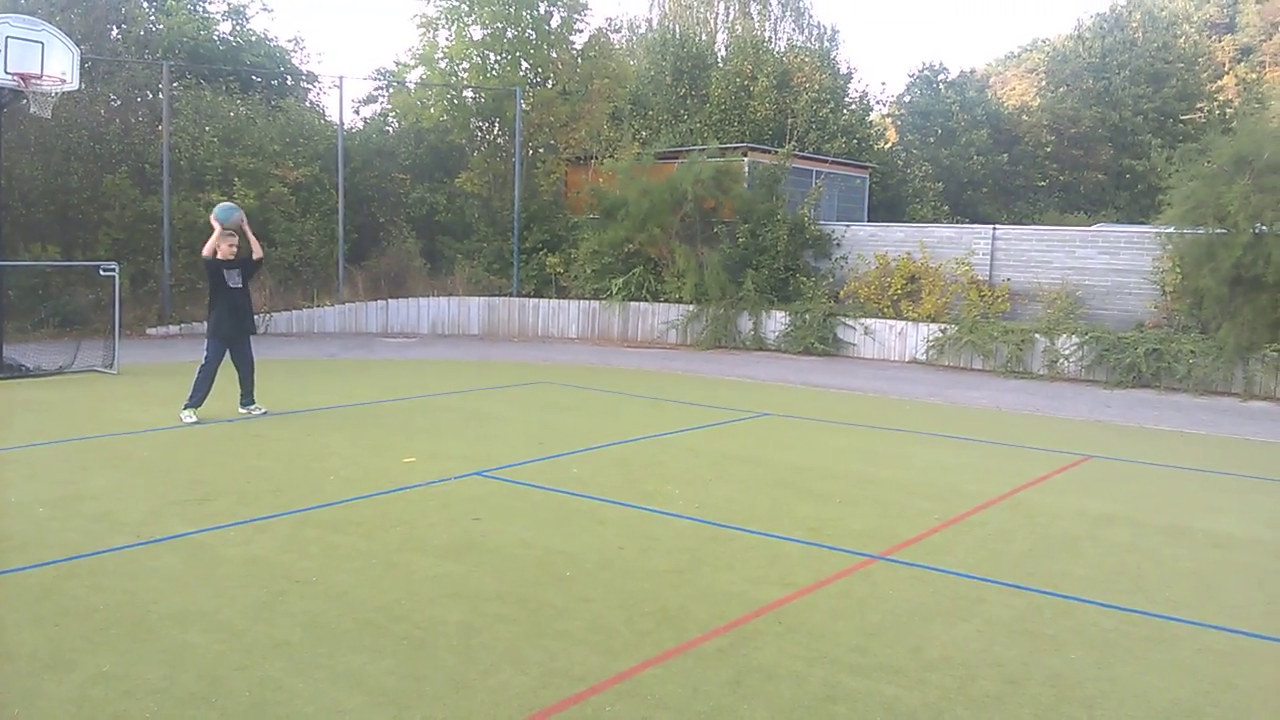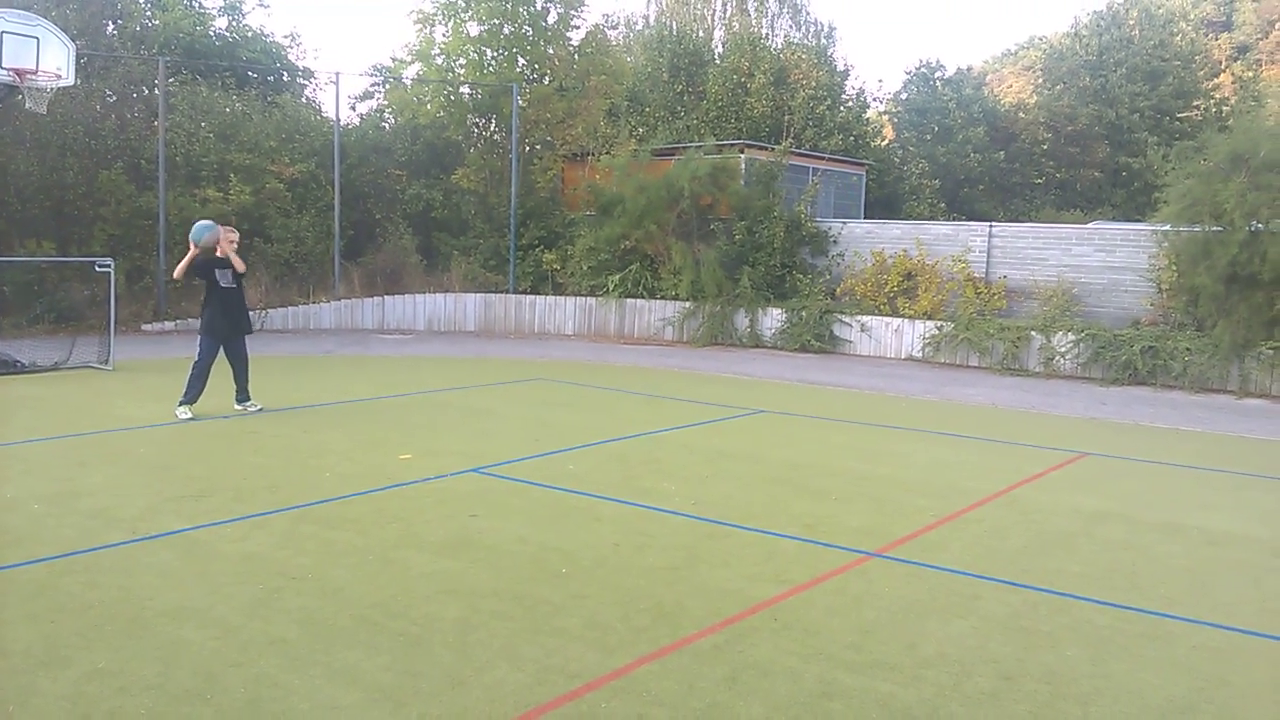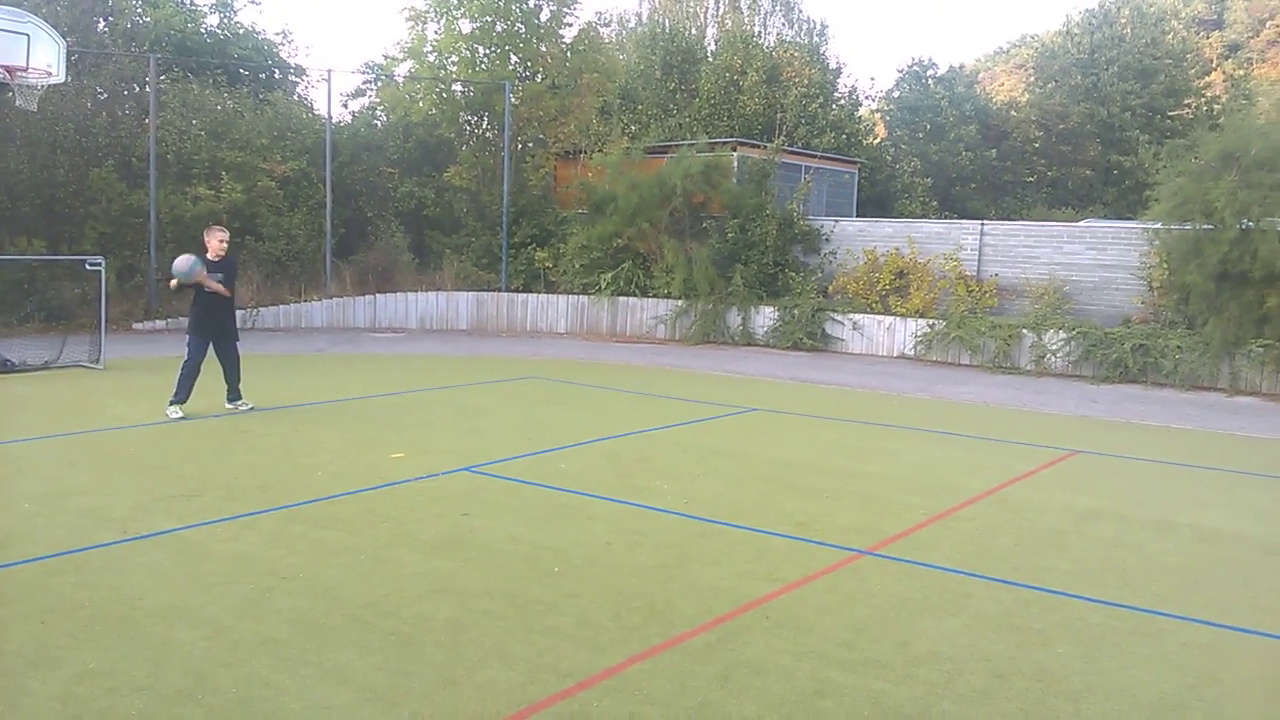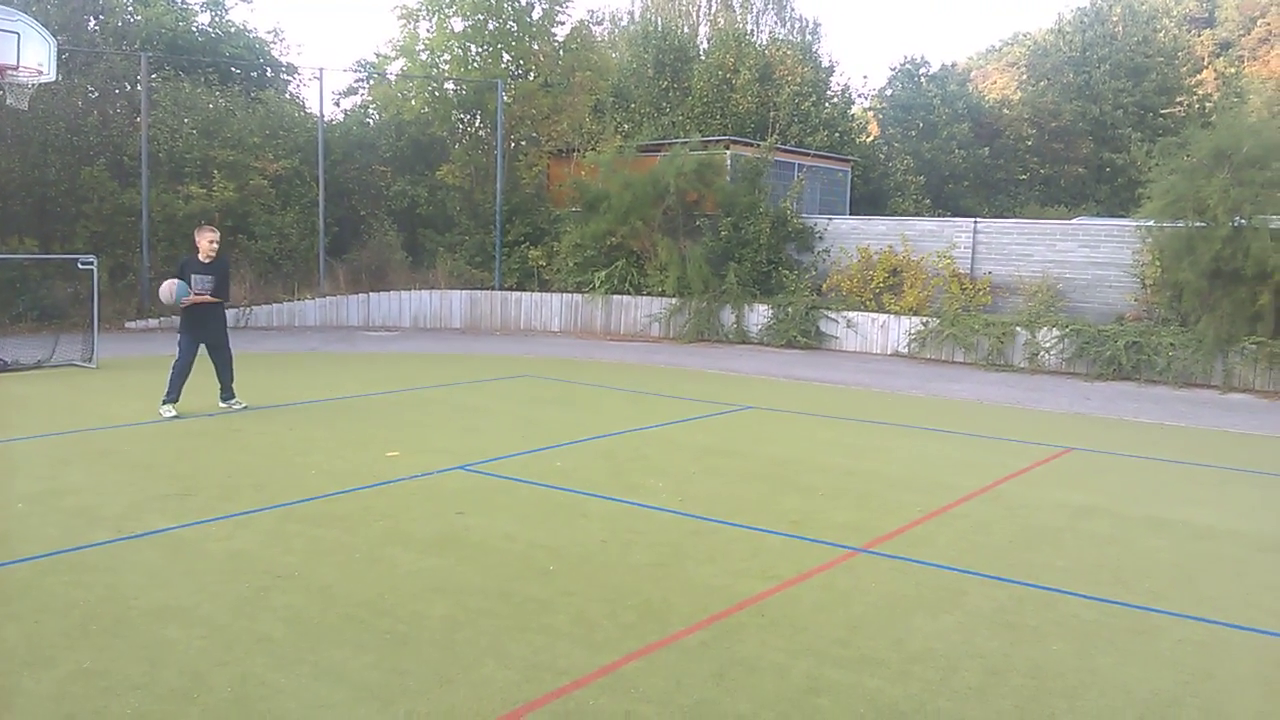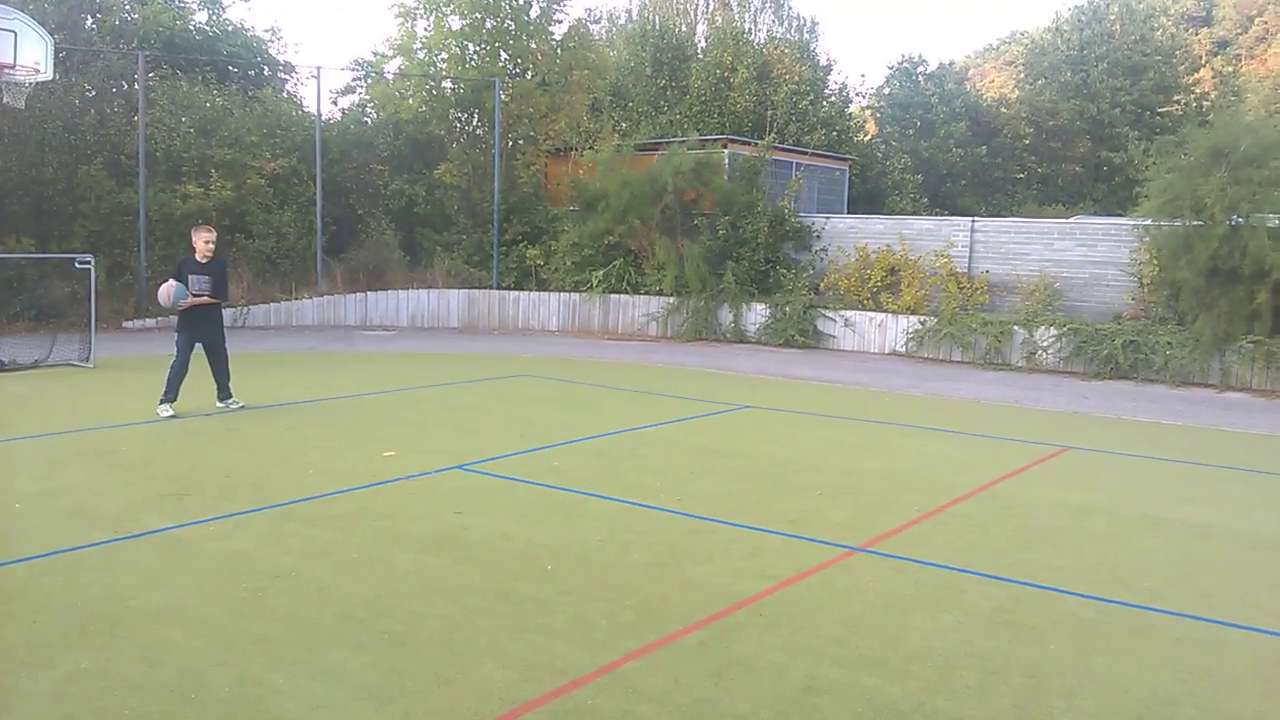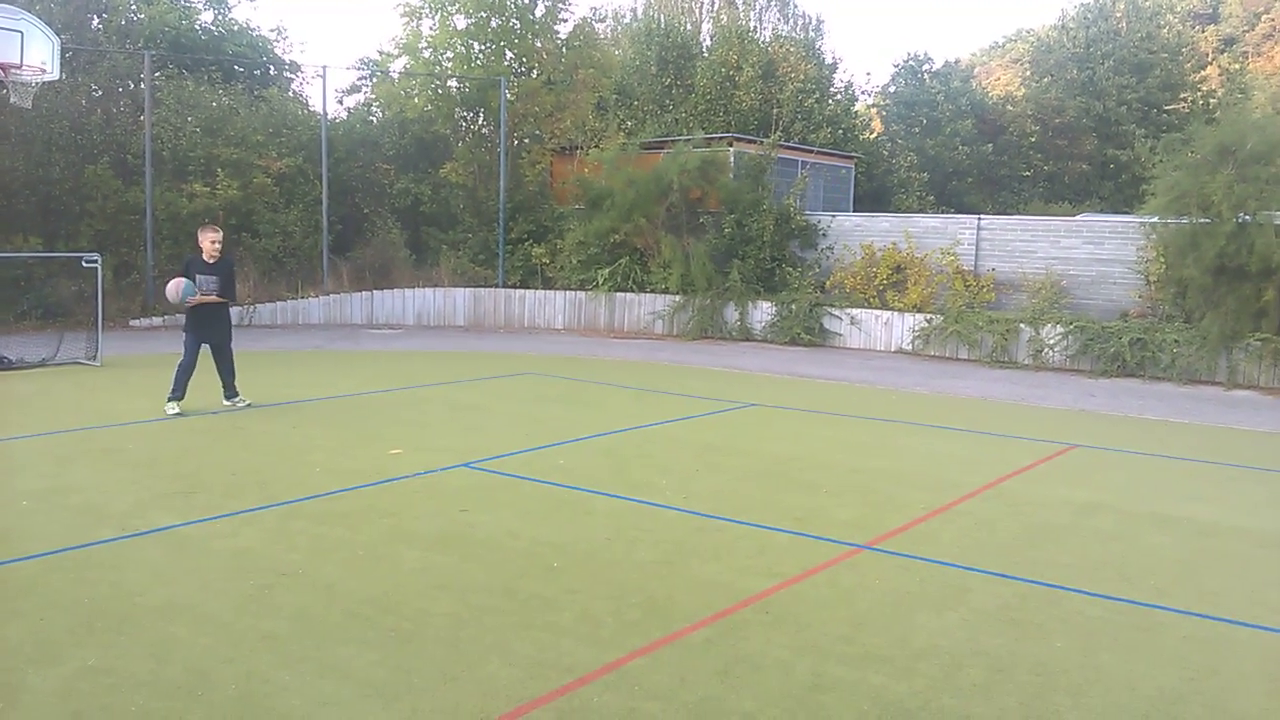
dt=0.1s
person 1, frame 1
left shoulder: (240, 264)
right shoulder: (213, 264)
left elbow: (258, 257)
right elbow: (205, 254)
left wrist: (247, 229)
right wrist: (218, 230)
left hip: (240, 324)
right hip: (219, 326)
left knee: (246, 363)
right knee: (209, 365)
left ankle: (247, 402)
right ankle: (190, 407)
person 1, frame 2
left shoulder: (235, 260)
right shoulder: (207, 261)
left elbow: (242, 270)
right elbow: (178, 275)
left wrist: (228, 251)
right wrist: (192, 253)
left hip: (235, 322)
right hip: (212, 323)
left knee: (240, 361)
right knee: (203, 363)
left ankle: (242, 399)
right ankle: (185, 404)
person 1, frame 3
left shoulder: (229, 264)
left elbow: (228, 291)
right elbow: (175, 286)
left wrist: (206, 281)
right wrist: (178, 280)
left hip: (223, 323)
right hip: (200, 323)
left knee: (231, 360)
right knee: (192, 363)
left ankle: (233, 398)
right ankle: (175, 404)
person 1, frame 4
left shoulder: (222, 265)
right shoulder: (187, 264)
left elbow: (221, 296)
left wrist: (196, 299)
left hip: (214, 323)
right hip: (190, 323)
left knee: (224, 360)
right knee: (183, 362)
left ankle: (227, 397)
right ankle: (168, 402)
person 1, frame 5
left shoulder: (219, 265)
right shoulder: (184, 263)
left elbow: (220, 297)
left wrist: (195, 301)
left hip: (211, 322)
right hip: (187, 322)
left knee: (220, 360)
right knee: (180, 362)
left ankle: (224, 397)
right ankle: (166, 402)
person 1, frame 6
left shoulder: (226, 265)
right shoulder: (191, 264)
left elbow: (228, 296)
left wrist: (203, 299)
left hip: (218, 321)
right hip: (195, 322)
left knee: (225, 359)
right knee: (189, 360)
left ankle: (231, 395)
right ankle: (173, 400)
